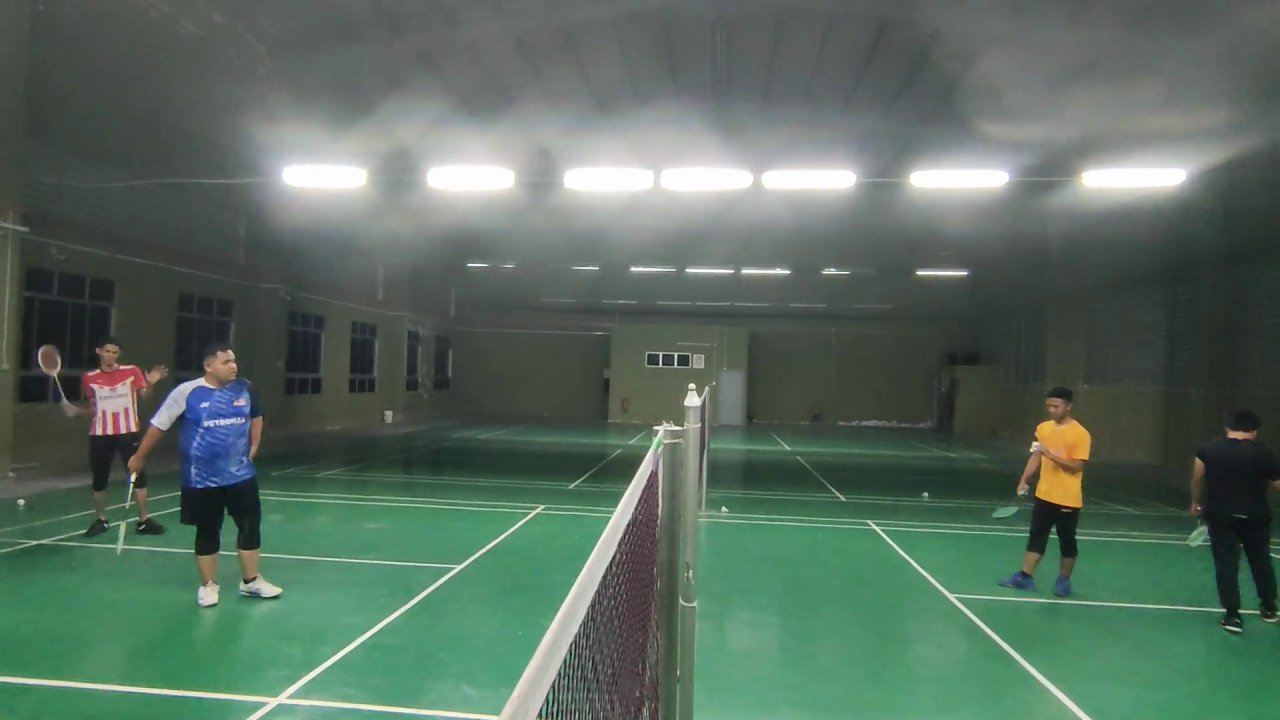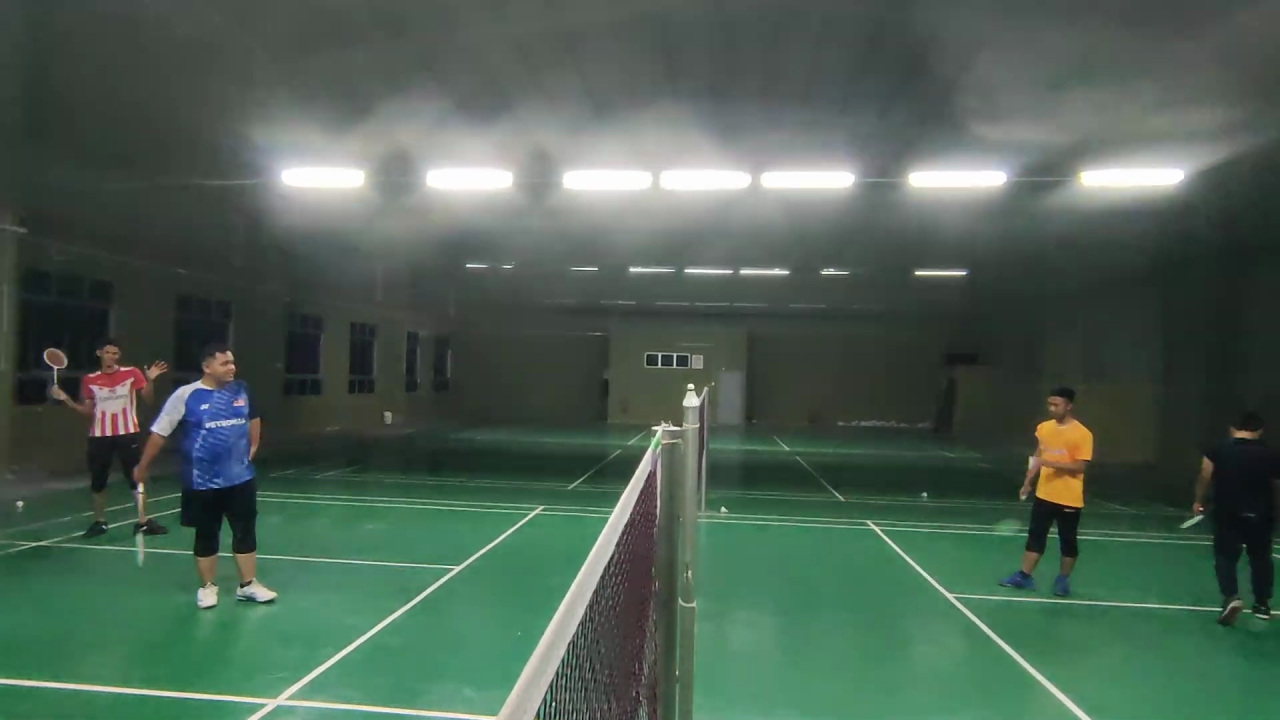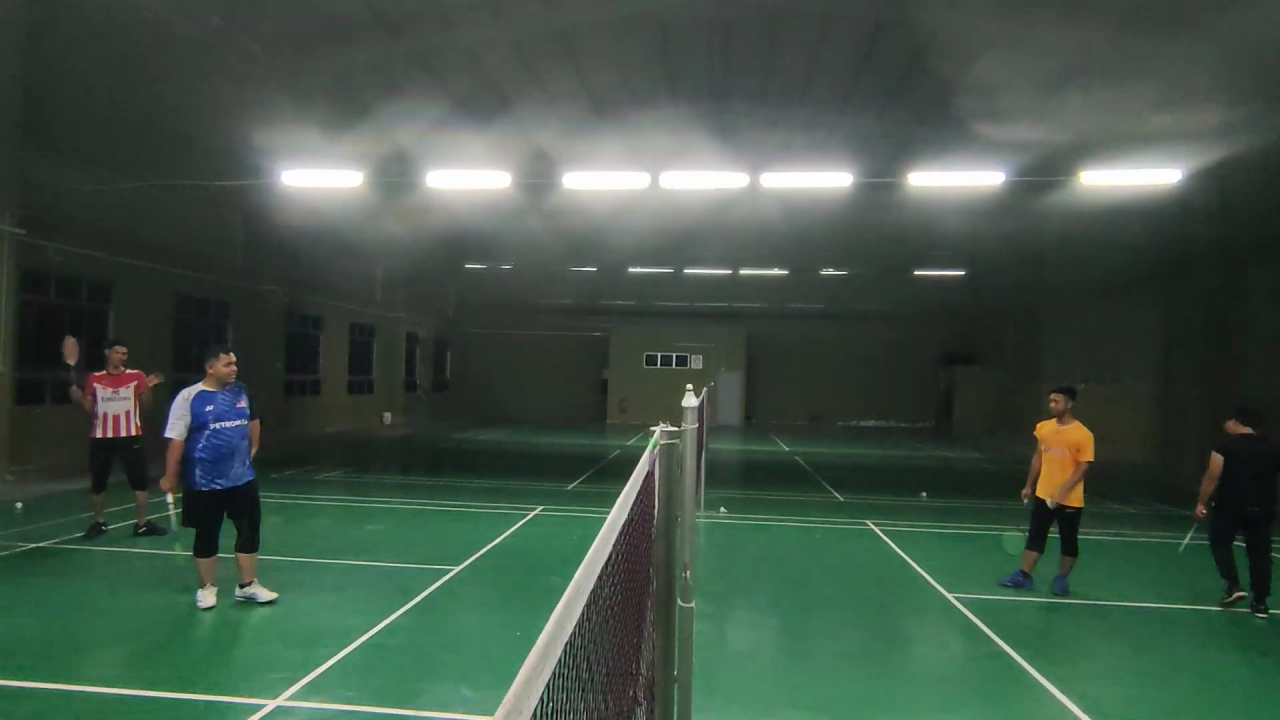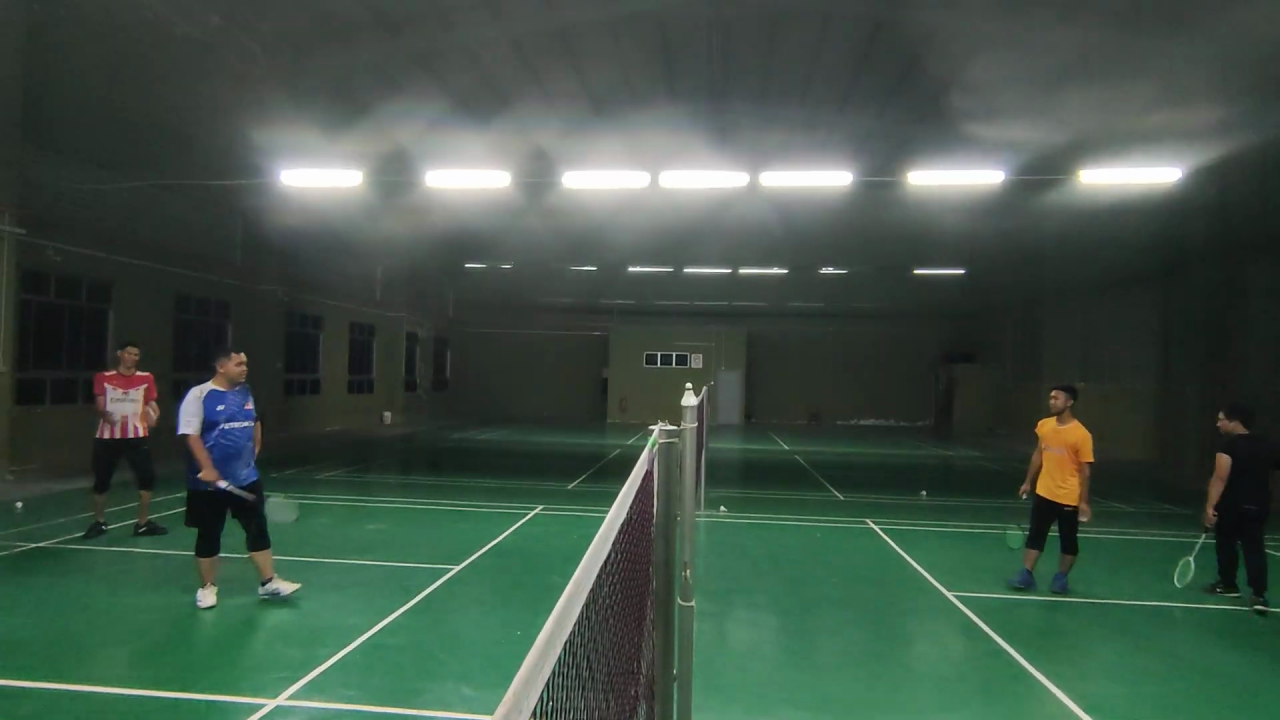
dt=0.2s
person 1, frame 1
left shoulder: (244, 388)
right shoulder: (186, 392)
left elbow: (256, 417)
right elbow: (158, 425)
left wrist: (254, 445)
right wrist: (140, 456)
left hip: (240, 475)
right hip: (202, 479)
left knee: (250, 526)
right knee: (207, 532)
left ankle: (251, 581)
right ankle: (209, 585)
person 1, frame 2
left shoulder: (241, 390)
right shoulder: (185, 396)
left elbow: (253, 419)
right elbow: (160, 432)
left wrist: (254, 446)
right wrist: (143, 466)
left hip: (240, 477)
right hip: (203, 481)
left knee: (245, 530)
right knee: (206, 534)
left ankle: (248, 585)
right ankle: (207, 587)
person 1, frame 3
left shoulder: (240, 391)
right shoulder: (189, 397)
left elbow: (252, 421)
right elbow: (176, 438)
left wrist: (254, 448)
right wrist: (170, 475)
left hip: (242, 478)
right hip: (205, 482)
left knee: (250, 530)
right knee: (207, 535)
left ankle: (247, 585)
right ankle: (206, 587)
person 1, frame 4
left shoulder: (245, 393)
right shoulder: (199, 395)
right elbow: (191, 435)
left wrist: (256, 448)
right wrist: (207, 468)
left hip: (246, 477)
right hip: (211, 481)
left knee: (257, 528)
right knee: (209, 535)
left ankle: (269, 582)
right ankle: (207, 587)
person 2, frame 1
left shoulder: (1207, 450)
right shoulder: (1262, 453)
left elbow: (1197, 481)
left wrist: (1196, 502)
left hip: (1220, 516)
right hip: (1255, 516)
left knee: (1226, 565)
right knee: (1260, 561)
left ankle: (1232, 615)
person 2, frame 2
left shoulder: (1217, 451)
left elbow: (1204, 480)
left wrist: (1199, 502)
left hip: (1227, 514)
right hip: (1261, 515)
left knee: (1226, 558)
right knee: (1261, 558)
left ankle: (1231, 597)
right ankle: (1262, 604)
person 2, frame 3
left shoulder: (1226, 446)
left elbow: (1212, 477)
left wrist: (1202, 503)
left hip: (1230, 507)
right hip: (1263, 509)
left knee: (1220, 543)
right knee: (1260, 554)
left ankle: (1233, 587)
right ankle: (1260, 602)
person 2, frame 4
left shoulder: (1230, 445)
right shoulder: (1266, 447)
left elbow: (1220, 478)
left wrist: (1210, 507)
right wrist: (1262, 500)
left hip: (1229, 505)
right hip: (1258, 506)
left knee: (1226, 544)
right knee: (1255, 549)
left ankle: (1228, 584)
right ankle: (1259, 595)
person 3, frame 1
left shoulder: (1080, 434)
right shoulder: (1043, 428)
left elbow: (1077, 466)
right elbow: (1036, 457)
left wrist: (1050, 454)
right wrist: (1024, 479)
left hip: (1068, 500)
right hip: (1043, 495)
left knee: (1067, 541)
right knee: (1036, 537)
left ankle: (1064, 579)
right ankle: (1025, 576)
person 3, frame 2
left shoulder: (1082, 434)
right shoulder: (1044, 428)
left elbow: (1080, 466)
left wrist: (1051, 463)
right wrist: (1027, 482)
left hip: (1069, 500)
right hip: (1043, 495)
left knee: (1068, 541)
right knee: (1035, 536)
left ankle: (1063, 579)
right ankle: (1024, 576)
person 3, frame 3
left shoulder: (1083, 435)
right shoulder: (1043, 428)
left elbow: (1083, 468)
left wrist: (1063, 490)
right wrist: (1029, 485)
left hip: (1070, 500)
right hip: (1043, 495)
left knee: (1068, 541)
right knee: (1035, 536)
left ankle: (1062, 579)
right ankle: (1024, 576)
person 3, frame 4
left shoulder: (1081, 434)
right shoulder: (1044, 425)
left elbow: (1085, 470)
left wrist: (1083, 501)
right wrist: (1028, 482)
left hip: (1070, 499)
right hip: (1044, 493)
left knee: (1068, 540)
right knee: (1035, 534)
left ankle: (1061, 577)
right ankle: (1027, 575)
person 4, frame 1
left shoulder: (132, 372)
right shoulder: (89, 378)
left elbow: (145, 396)
right elbow: (93, 407)
left wrist: (150, 384)
right wrist: (77, 410)
left hip: (128, 432)
right hip: (100, 435)
left knee: (138, 476)
right knee: (99, 479)
left ankle: (144, 520)
right ankle: (101, 520)
person 4, frame 2
left shoulder: (132, 373)
right shoulder: (89, 380)
left elbow: (148, 399)
right elbow: (88, 410)
left wrist: (149, 380)
right wrist: (66, 399)
left hip: (128, 434)
right hip: (99, 436)
left knee: (136, 477)
right knee: (97, 481)
left ankle: (143, 522)
right ankle: (99, 522)
person 4, frame 3
left shoulder: (136, 376)
right shoulder: (94, 379)
left elbow: (145, 405)
right elbow: (90, 409)
left wrist: (147, 387)
right wrist: (79, 397)
left hip: (129, 436)
right hip: (101, 437)
left knee: (140, 479)
right knee: (98, 482)
left ankle: (142, 523)
right ankle: (99, 523)
person 4, frame 4
left shoulder: (146, 379)
right shoulder: (103, 378)
left elbow: (152, 406)
right elbow: (100, 406)
left wrist: (153, 415)
right wrist: (109, 416)
left hip: (137, 437)
right hip: (108, 437)
left knee: (148, 478)
right knee: (101, 482)
left ankle: (143, 523)
right ankle: (99, 523)
